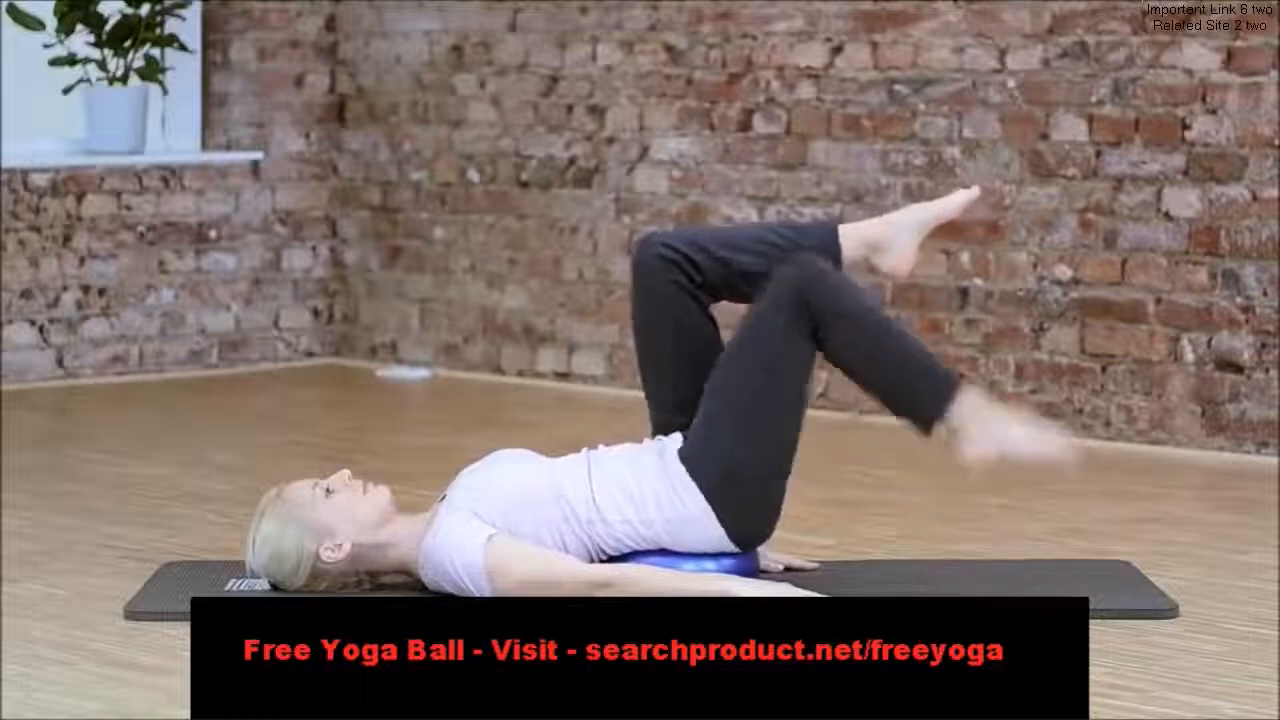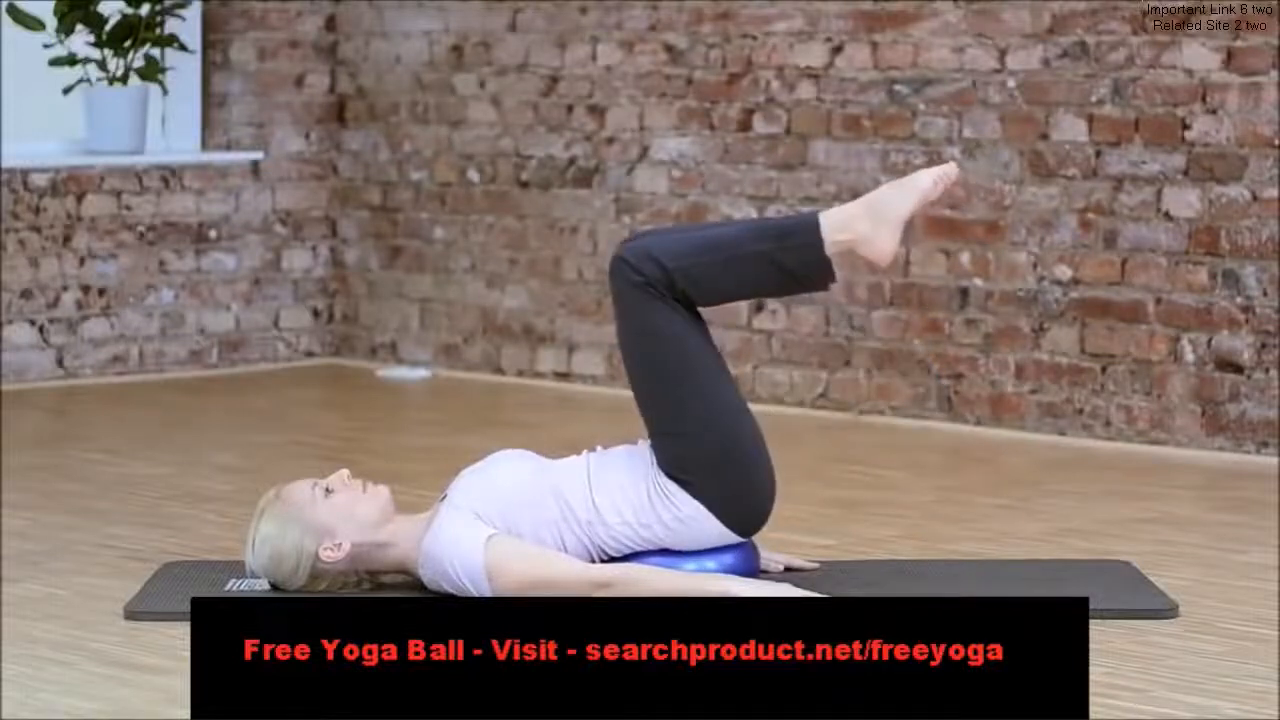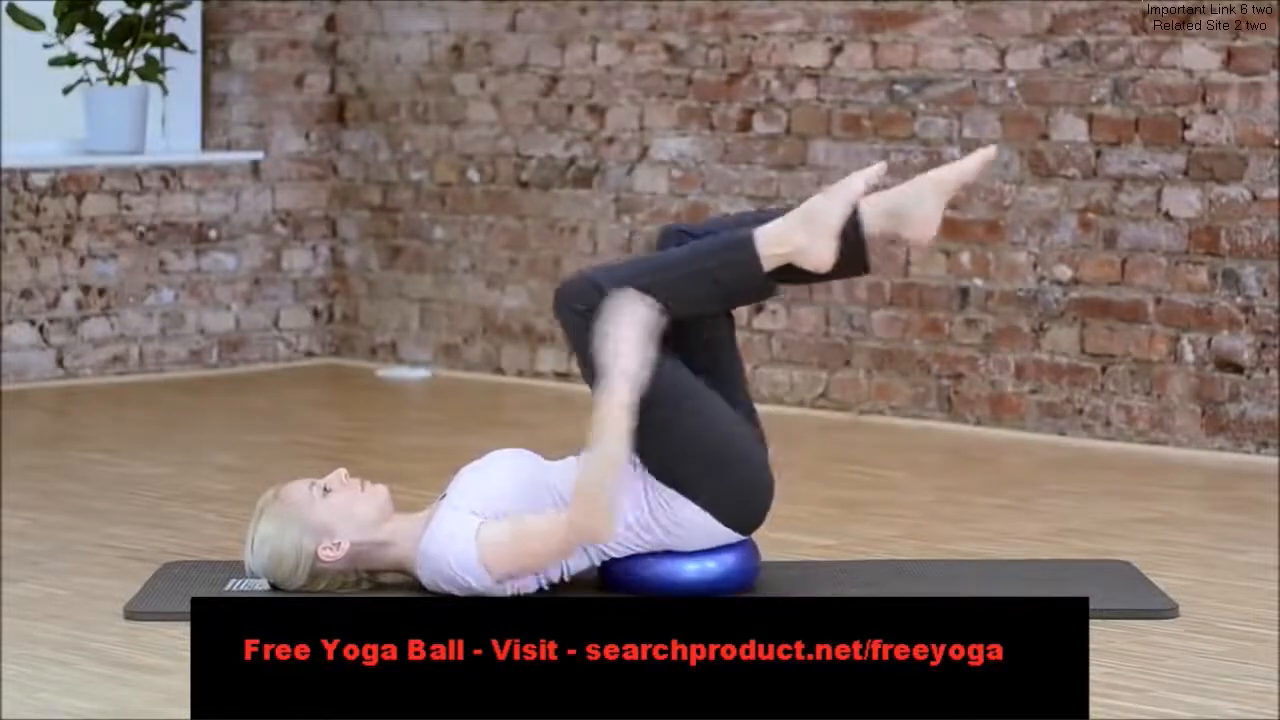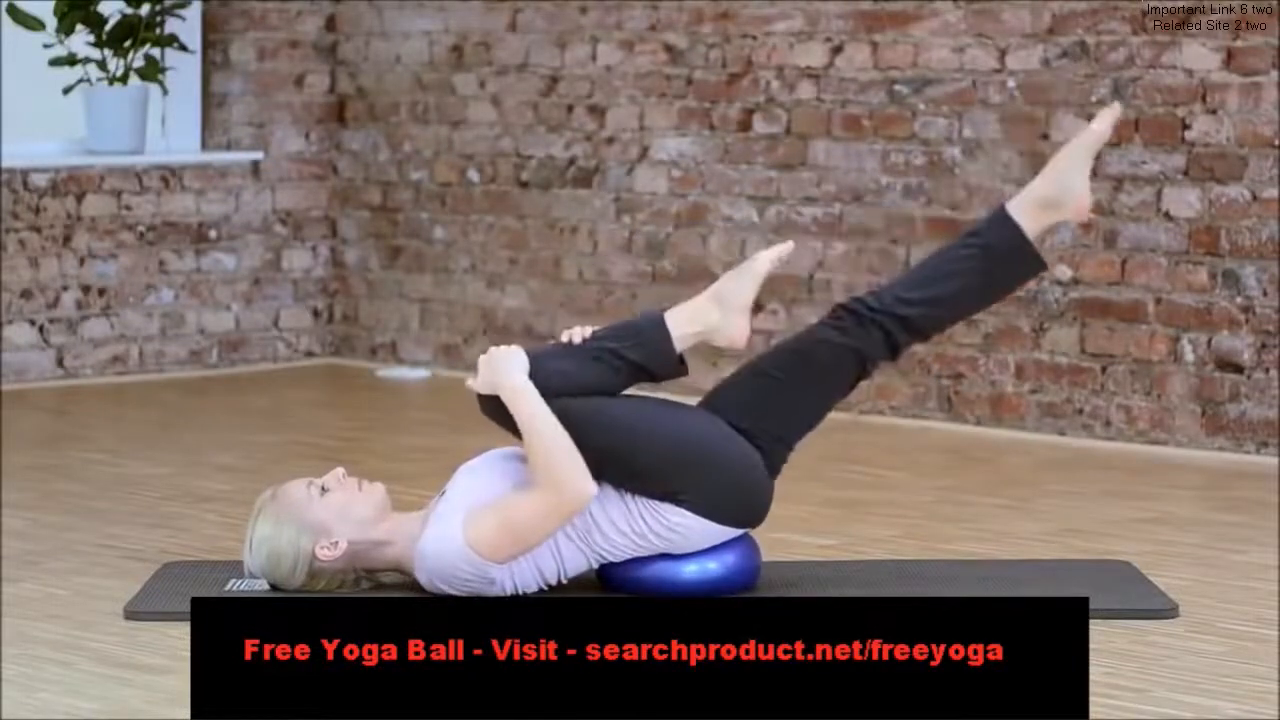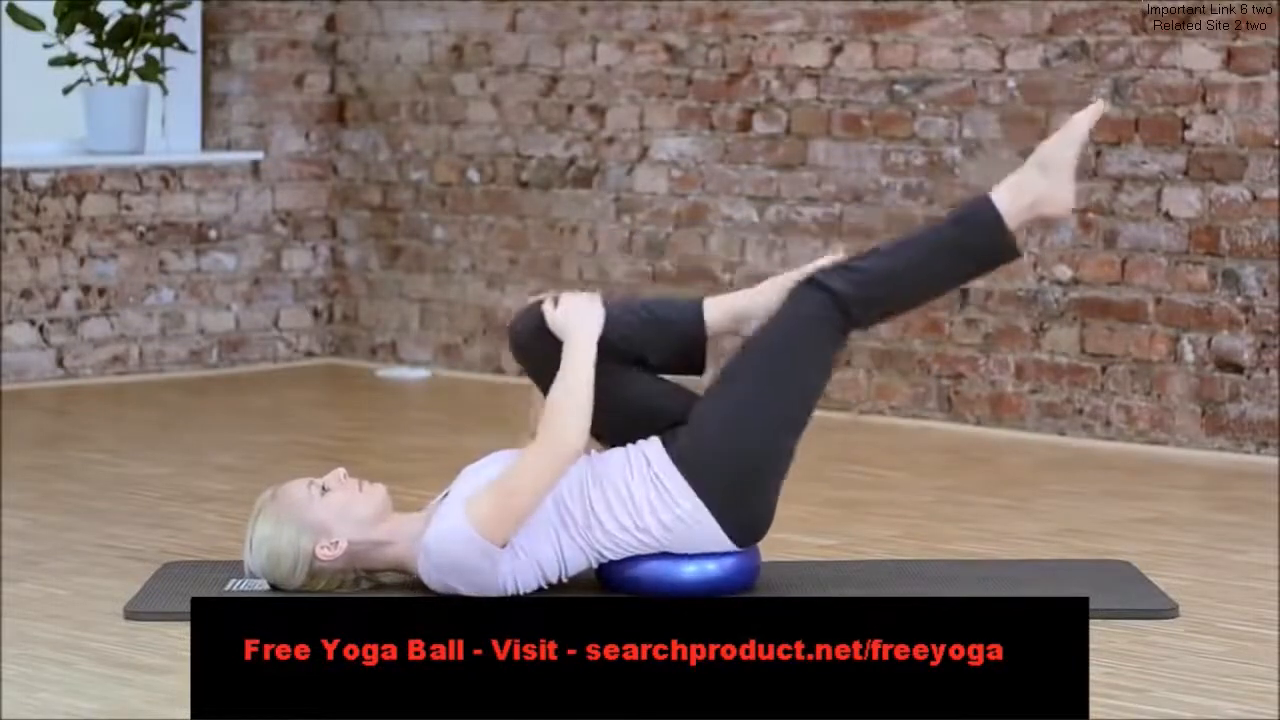
dt=1s
person 1, frame 1
left shoulder: (449, 520)
right shoulder: (447, 554)
right elbow: (598, 583)
right wrist: (754, 591)
left hip: (681, 467)
right hip: (712, 490)
left knee: (662, 258)
right knee: (802, 284)
left ankle: (869, 240)
right ankle: (966, 417)
person 1, frame 2
left shoulder: (449, 518)
right shoulder: (447, 554)
right elbow: (599, 583)
right wrist: (745, 591)
left hip: (694, 496)
right hip: (712, 493)
left knee: (647, 268)
right knee: (640, 269)
left ankle: (846, 231)
right ankle: (848, 229)
person 1, frame 3
left shoulder: (448, 519)
right shoulder: (449, 554)
right elbow: (588, 523)
right wrist: (623, 381)
left hip: (693, 480)
right hip: (712, 493)
left knee: (682, 252)
right knee: (589, 296)
left ankle: (884, 215)
right ankle: (787, 241)
person 1, frame 4
left shoulder: (448, 524)
right shoulder: (448, 555)
right elbow: (569, 492)
left wrist: (571, 375)
right wrist: (516, 384)
left hip: (710, 468)
right hip: (713, 490)
right knee: (507, 383)
left ankle: (1035, 209)
right ankle: (695, 319)
person 1, frame 5
left shoulder: (448, 522)
right shoulder: (452, 550)
left elbow: (543, 462)
right elbow: (559, 451)
left wrist: (569, 336)
right wrist: (585, 337)
left hip: (673, 469)
right hip: (710, 497)
left knee: (540, 331)
right knee: (829, 297)
left ankle: (747, 313)
right ankle: (1016, 202)
